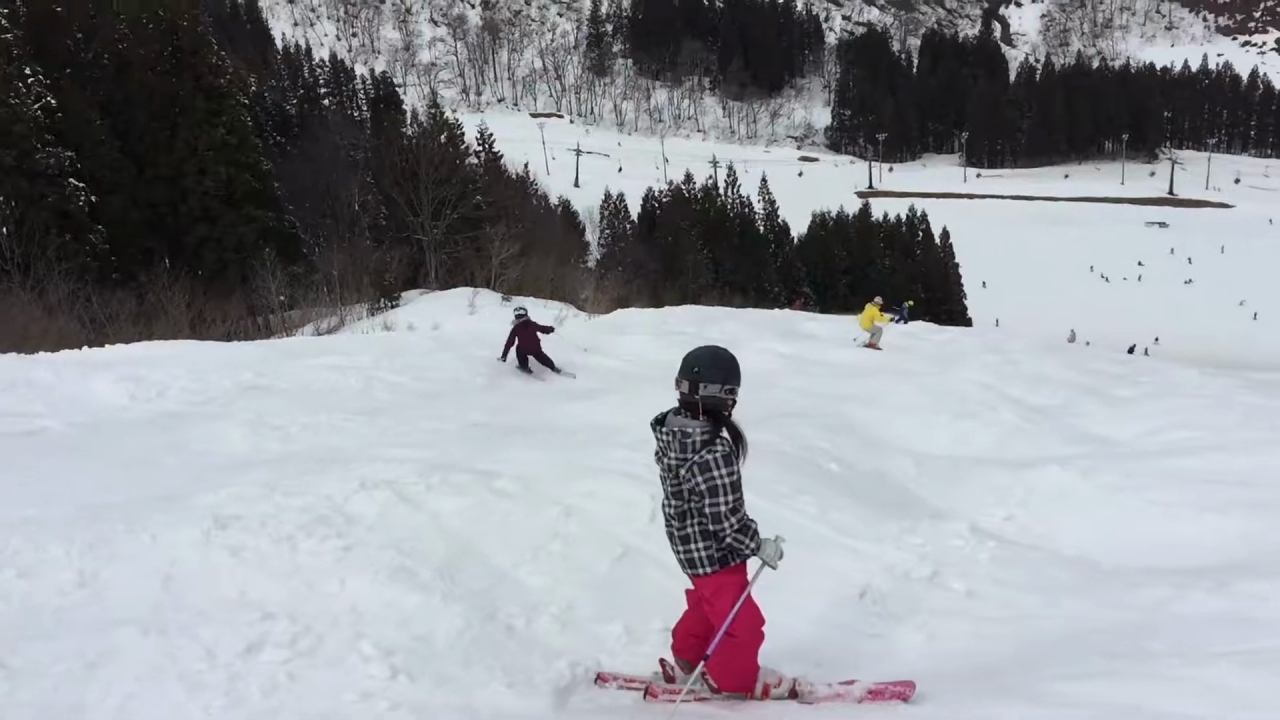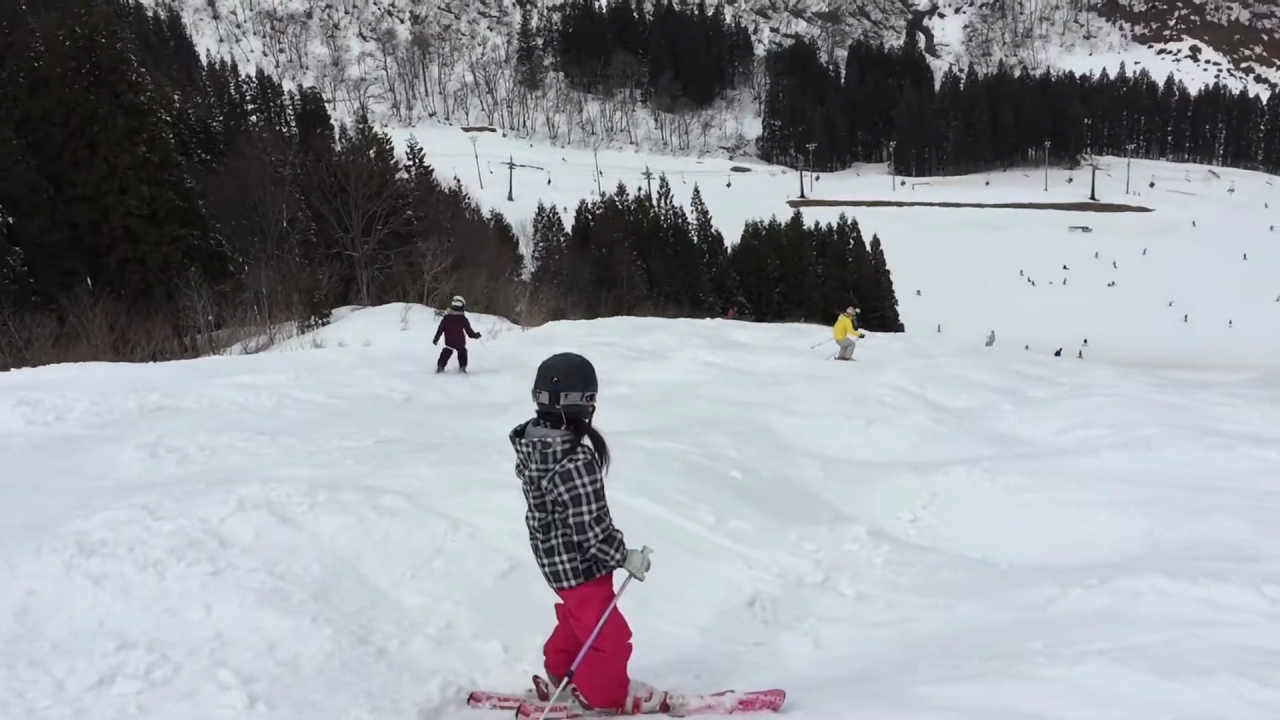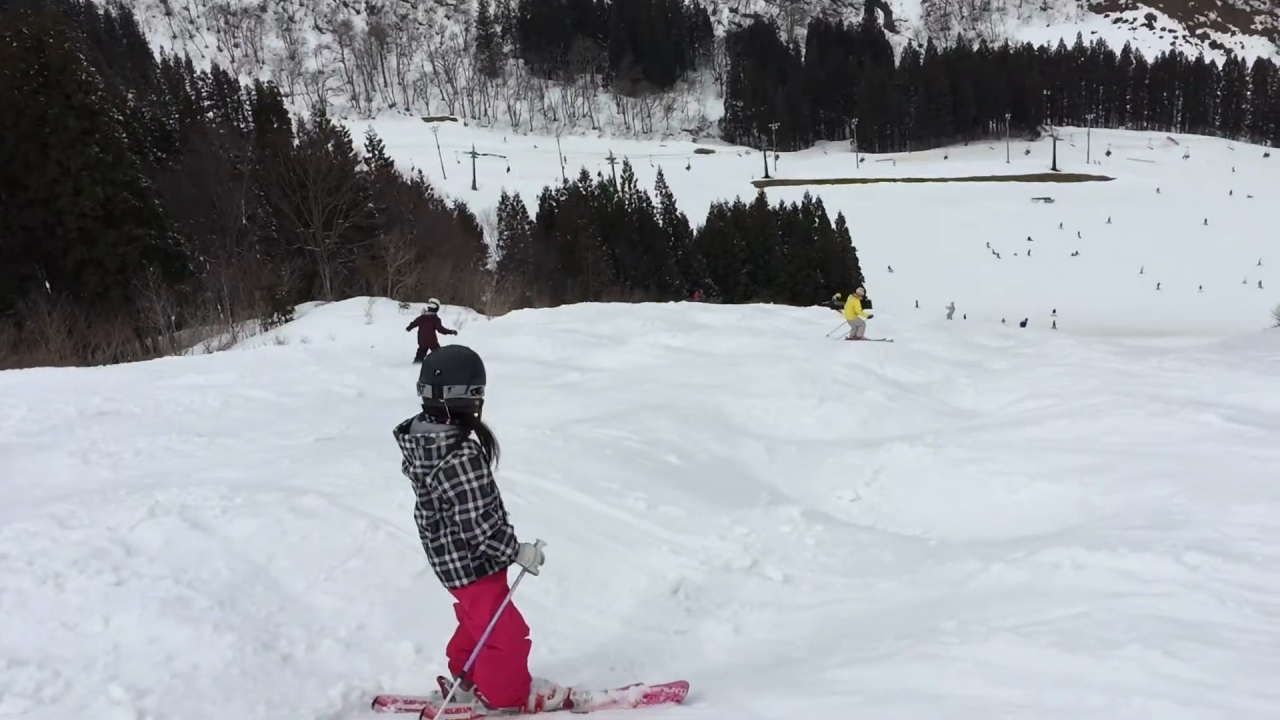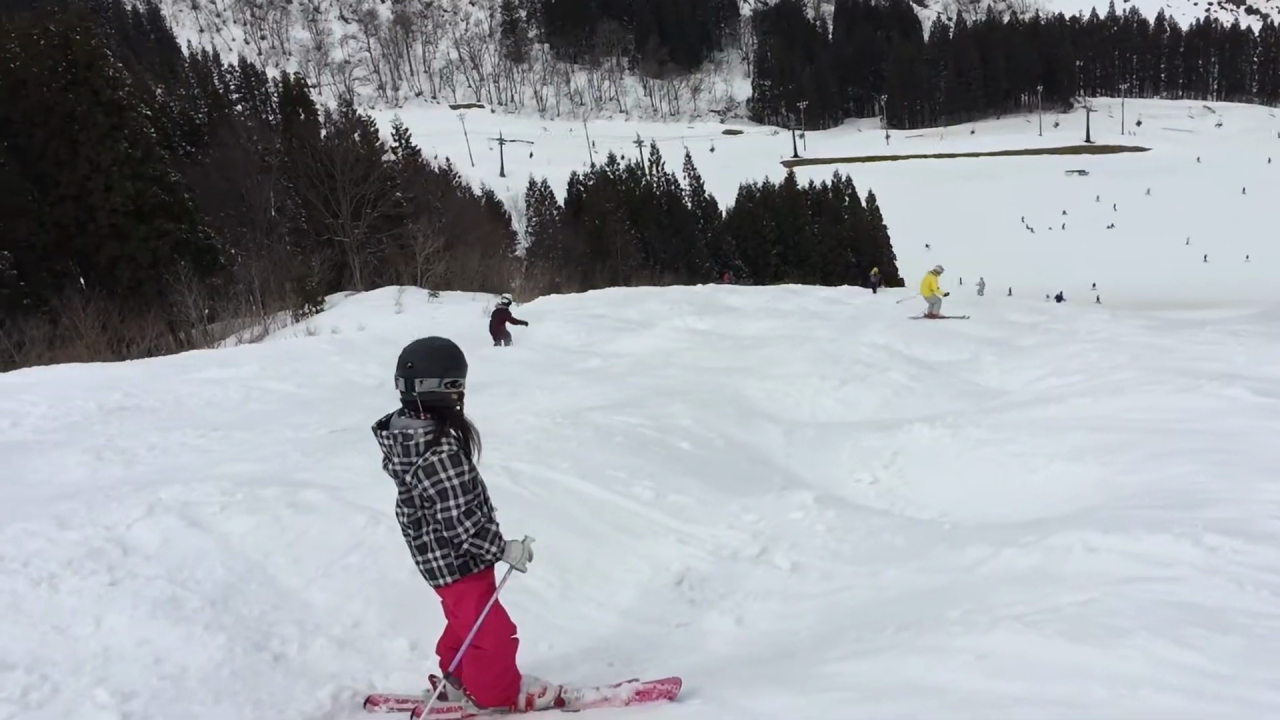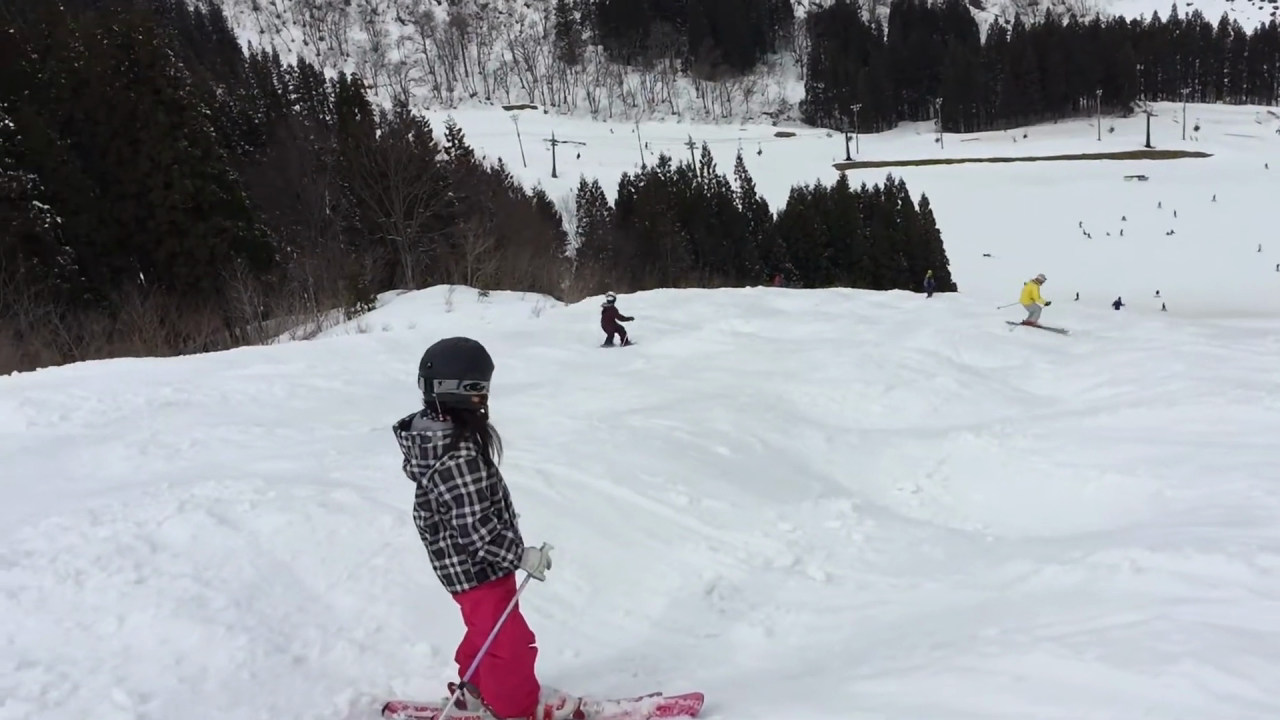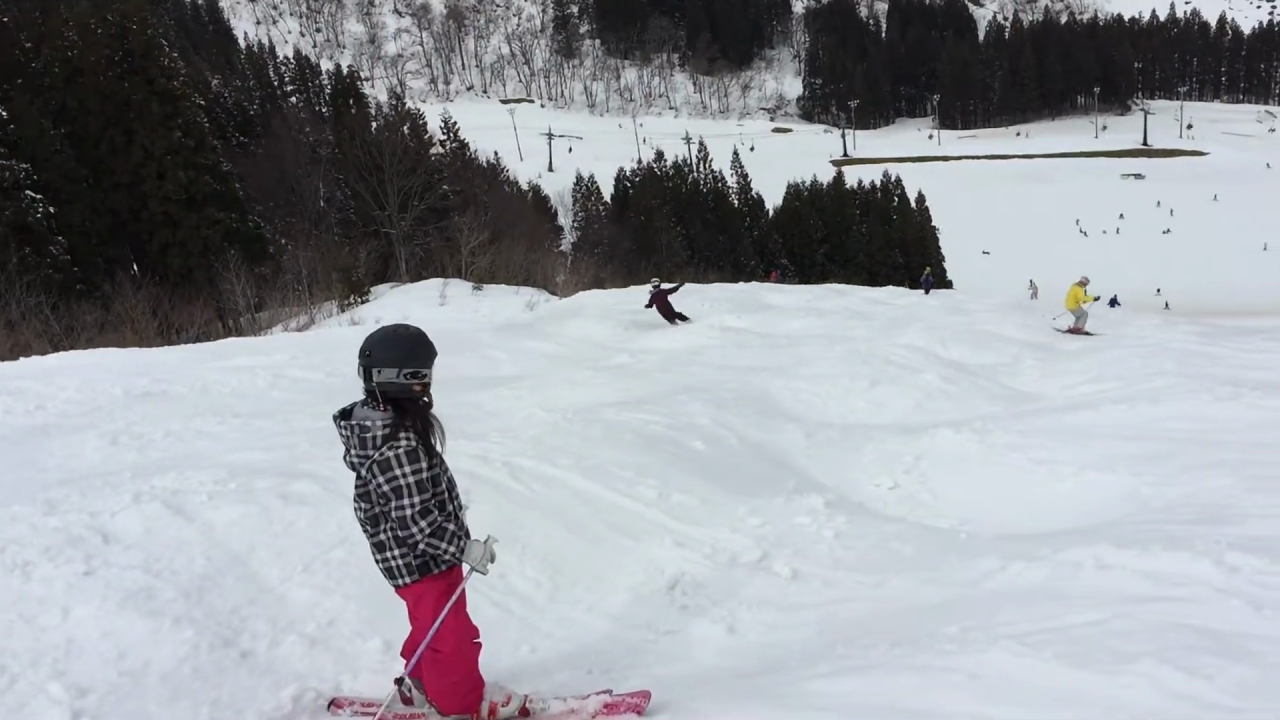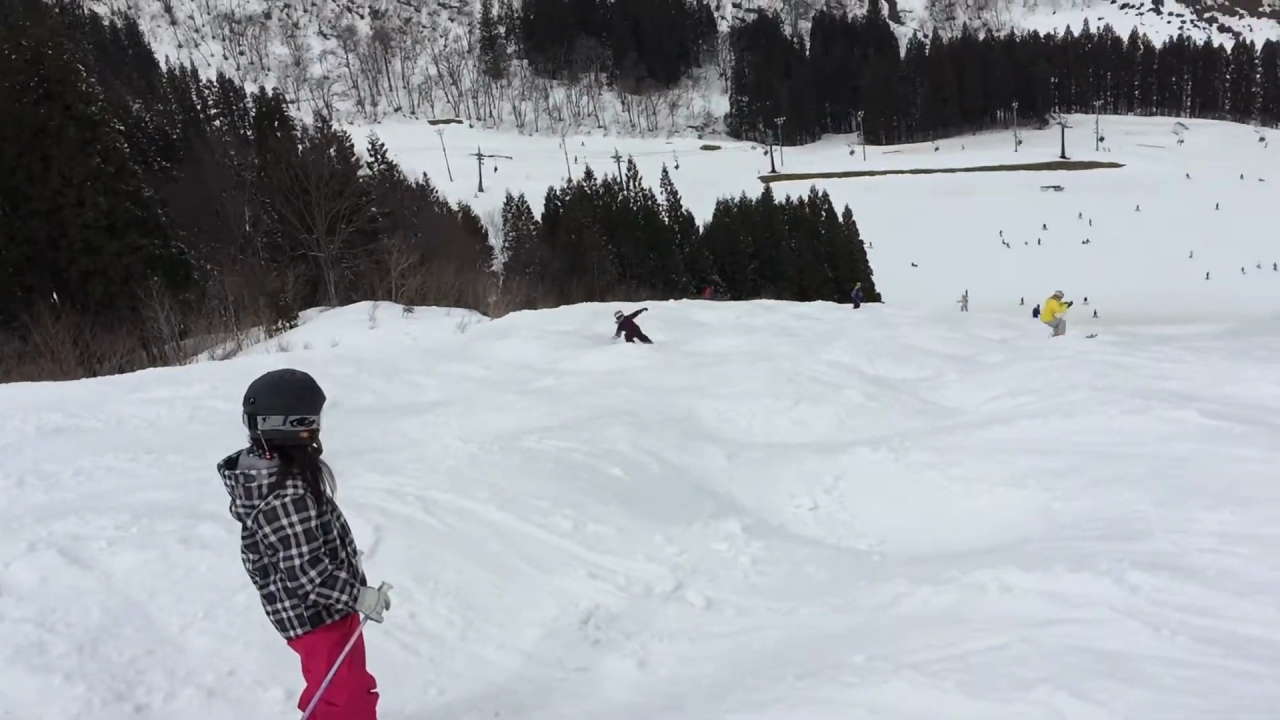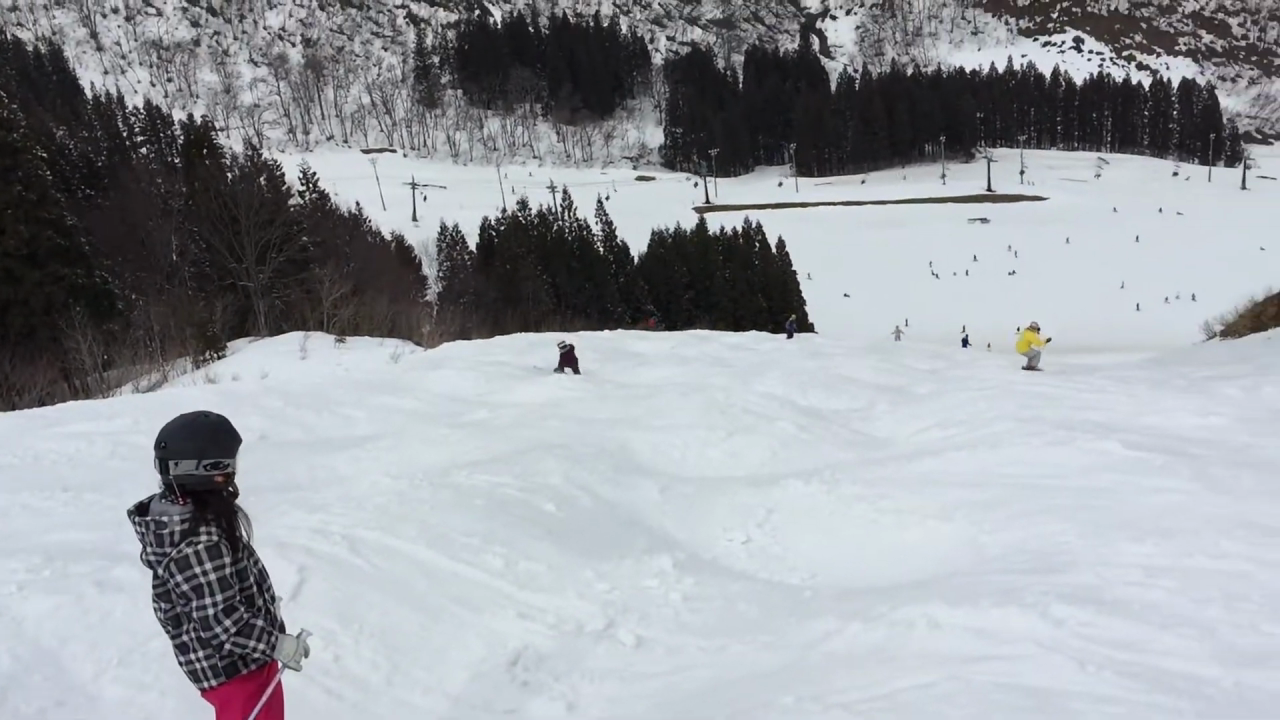
dt=0.4s
person 1, frame 1
left shoulder: (672, 429)
right shoulder: (713, 454)
right elbow: (725, 519)
right wrist: (759, 545)
left hip: (691, 546)
right hip: (715, 553)
left knee: (706, 606)
right knee: (741, 621)
left ankle: (688, 662)
right ankle: (733, 678)
person 1, frame 2
left shoulder: (532, 439)
right shoulder: (575, 462)
right elbow: (589, 529)
right wrist: (625, 556)
left hip: (555, 560)
right hip: (580, 565)
left knee: (577, 620)
right knee: (607, 633)
left ankle: (560, 677)
right ankle: (605, 694)
person 1, frame 3
left shoulder: (421, 435)
right shoulder: (461, 457)
right elbow: (478, 525)
right wrist: (518, 551)
left hip: (452, 559)
right hip: (473, 563)
left knee: (477, 621)
right knee: (504, 631)
left ankle: (468, 682)
right ankle: (507, 693)
person 1, frame 4
left shoulder: (404, 432)
right shoulder: (440, 454)
right elbow: (461, 523)
right wrist: (503, 548)
left hip: (441, 558)
right hip: (459, 562)
left knee: (466, 621)
right knee: (490, 630)
left ankle: (458, 681)
right ankle: (498, 693)
person 1, frame 5
left shoulder: (430, 433)
right shoulder: (459, 458)
right elbow: (476, 530)
right wrist: (521, 556)
left hip: (466, 565)
right hip: (478, 568)
left knee: (486, 630)
right knee: (507, 639)
person 1, frame 6
left shoulder: (378, 422)
right shoulder: (400, 448)
right elbow: (416, 522)
right wrist: (465, 548)
left hip: (414, 558)
right hip: (422, 562)
left knee: (433, 627)
right knee: (450, 634)
left ankle: (422, 686)
person 1, frame 7
left shoulder: (268, 469)
right shoulder: (286, 496)
right elbow: (306, 572)
right wrist: (359, 597)
left hip: (312, 608)
right hip: (316, 613)
left knee: (333, 684)
person 1, frame 8
left shoulder: (182, 513)
right shoulder: (200, 543)
right elbow: (221, 622)
right wrist: (278, 644)
left hip: (237, 657)
right hip: (234, 666)
